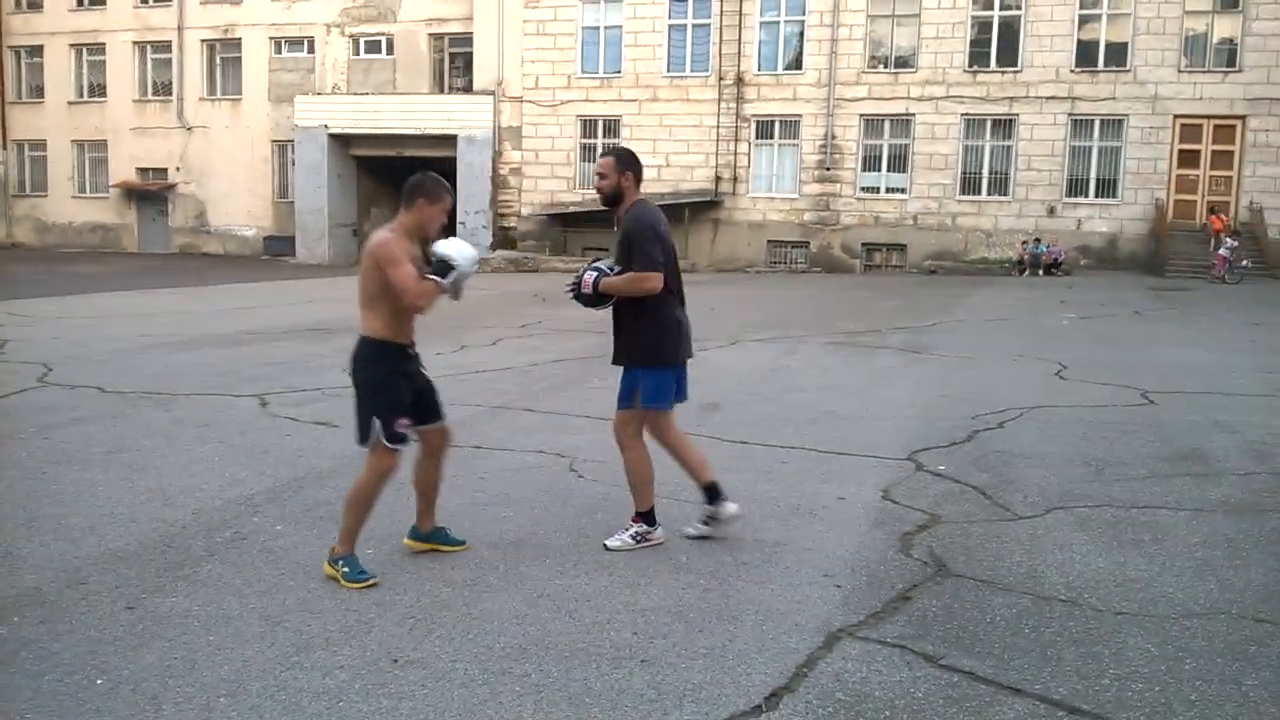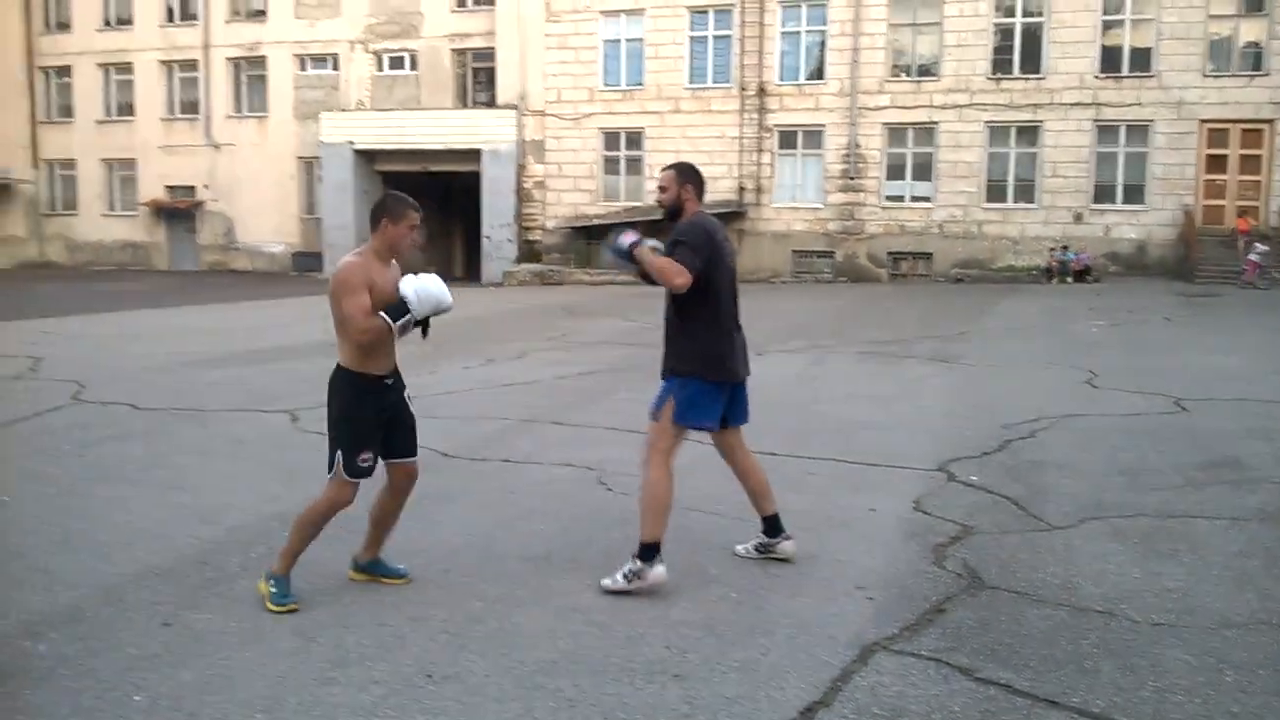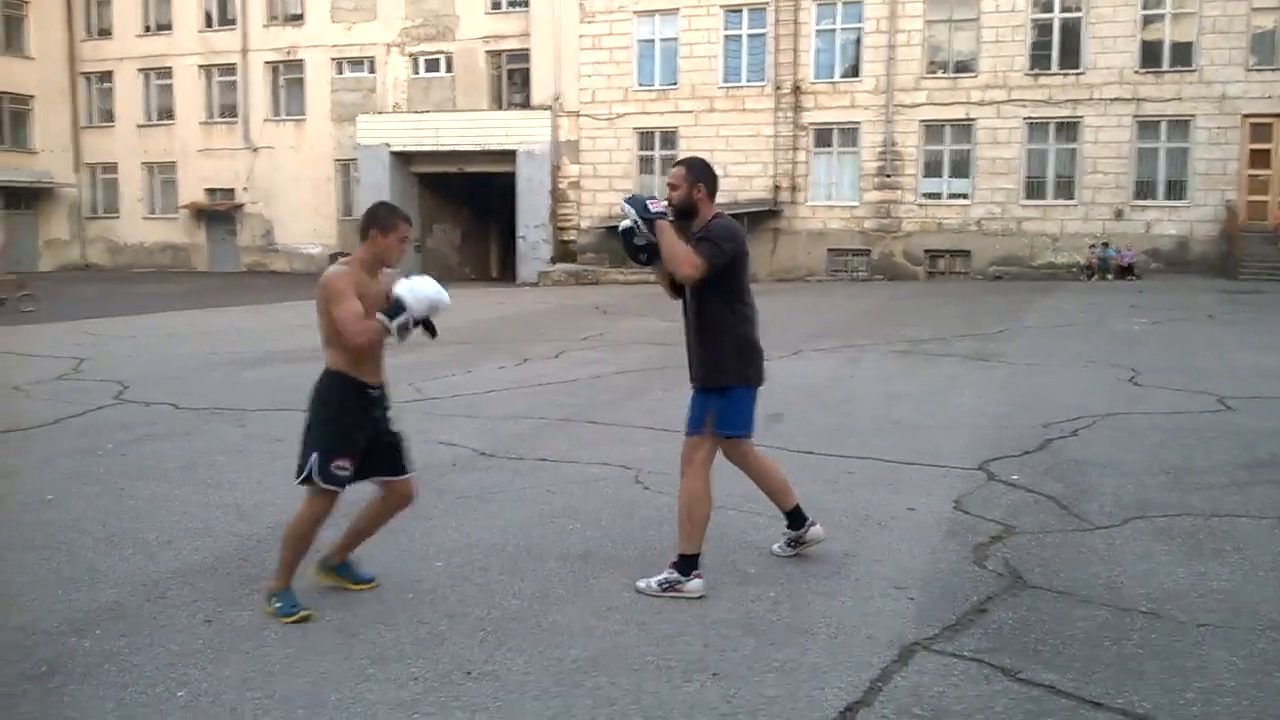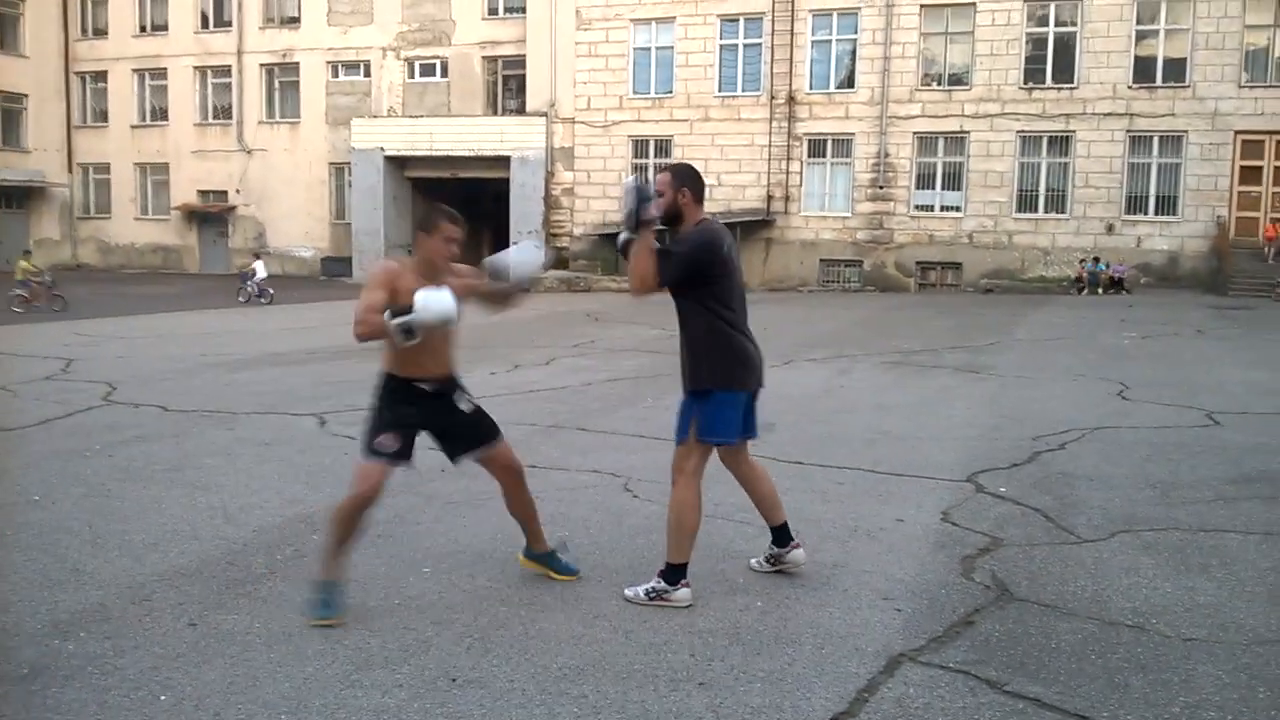
dt=0.4s
person 1, frame 1
left shoulder: (639, 222)
right shoulder: (641, 216)
left elbow: (651, 281)
left wrist: (600, 283)
right wrist: (609, 279)
left hip: (652, 345)
right hip: (656, 341)
left knee: (626, 428)
right knee: (660, 426)
left ankle: (645, 523)
right ankle: (717, 501)
person 1, frame 2
left shoulder: (691, 228)
right shoulder: (712, 230)
left elbow: (679, 280)
left wrist: (639, 249)
right wrist: (650, 256)
left hip: (698, 362)
right hip: (726, 357)
left knee: (657, 451)
right knee: (732, 444)
left ankle: (647, 562)
right ankle: (776, 536)
person 1, frame 3
left shoulder: (722, 232)
right shoulder: (701, 233)
left elbow: (688, 269)
right elbow: (675, 286)
left wrist: (659, 222)
right wrist: (653, 243)
left hip: (726, 366)
right hip: (722, 362)
left knee: (694, 461)
right knee: (737, 449)
left ankle: (685, 572)
right ankle: (801, 525)
person 1, frame 4
left shoulder: (699, 241)
right shoulder: (703, 236)
left elbow: (642, 285)
right elbow: (667, 278)
left wrist: (640, 227)
right wrist: (639, 241)
left hip: (718, 370)
right hip: (733, 366)
left knee: (685, 469)
right knee: (736, 456)
left ankle: (673, 581)
right ankle: (785, 544)
person 2, frame 1
left shoulder: (407, 243)
right shoulder: (388, 243)
right elbow: (417, 300)
left wrist: (442, 276)
right wrist: (445, 272)
left hip: (403, 356)
right hip: (379, 359)
left knee: (437, 439)
right knee: (382, 462)
left ankle: (424, 528)
right ankle: (341, 554)
person 2, frame 2
left shoulder: (390, 267)
right shoulder: (352, 270)
right elbow: (362, 332)
left wrist: (416, 311)
right wrist: (405, 309)
left hip: (390, 383)
right hip: (355, 388)
left knee: (405, 475)
right knee: (340, 494)
left ankle: (368, 558)
right ankle: (278, 573)
person 2, frame 3
left shoulder: (379, 279)
right shoulder: (339, 278)
right elbow: (357, 338)
left wrist: (412, 315)
right wrist: (400, 310)
left hip: (373, 398)
right hip: (341, 398)
left knee: (400, 493)
right knee: (320, 502)
left ankle: (335, 560)
right ankle: (279, 587)
person 2, frame 4
left shoulder: (459, 275)
right shoulder: (388, 274)
left elbow: (503, 298)
right elbow: (362, 329)
left wrist: (512, 282)
right wrist: (407, 320)
left hip: (447, 392)
right hip: (399, 395)
left knee: (509, 468)
right knee: (366, 488)
left ankle: (538, 550)
right ankle: (328, 578)
